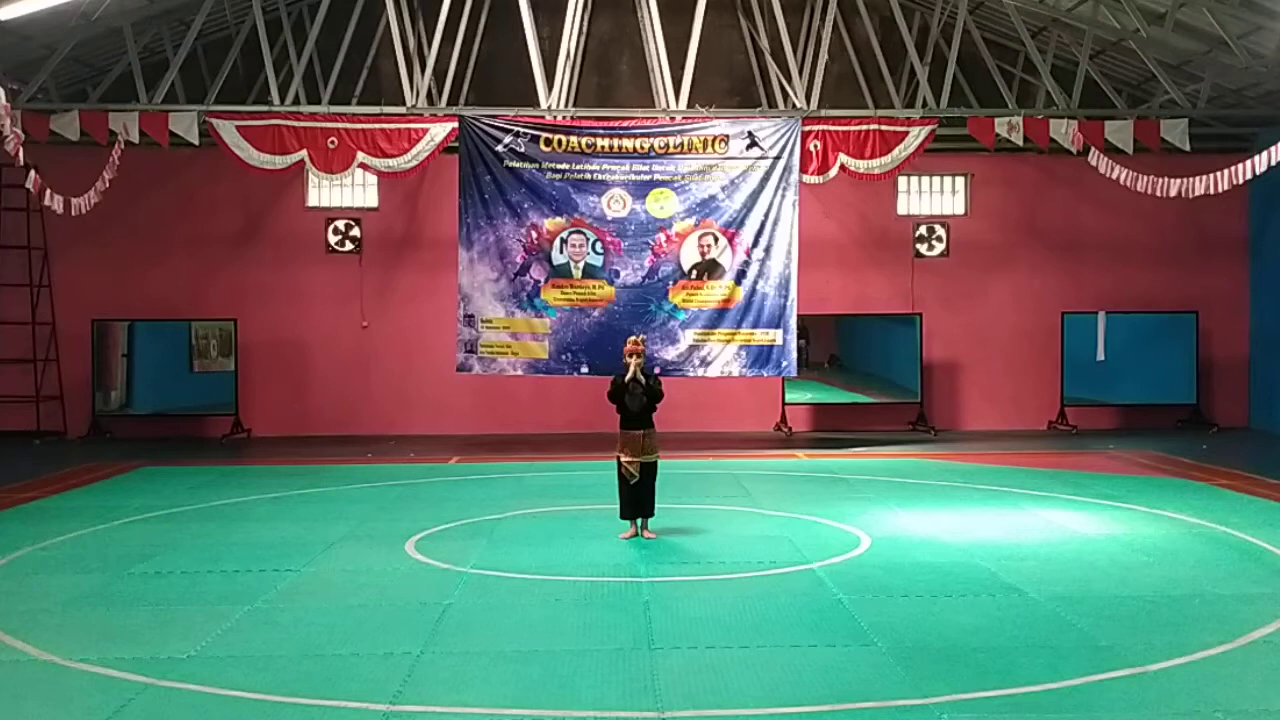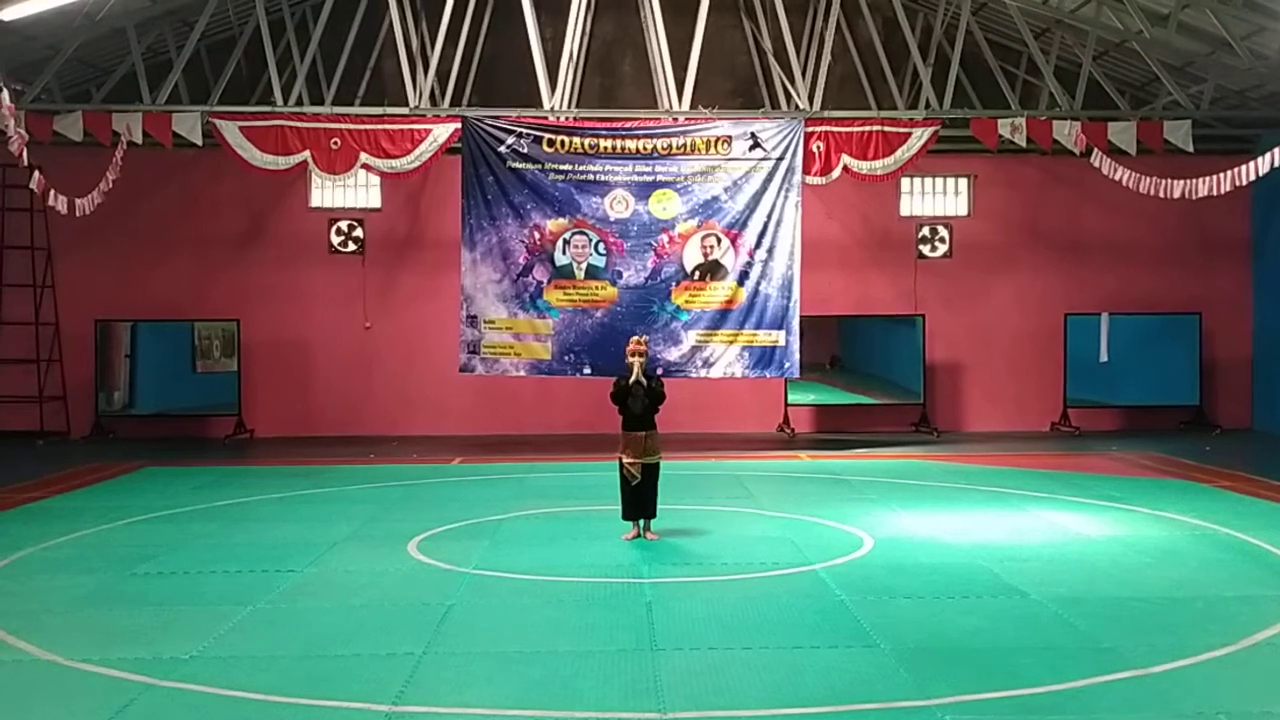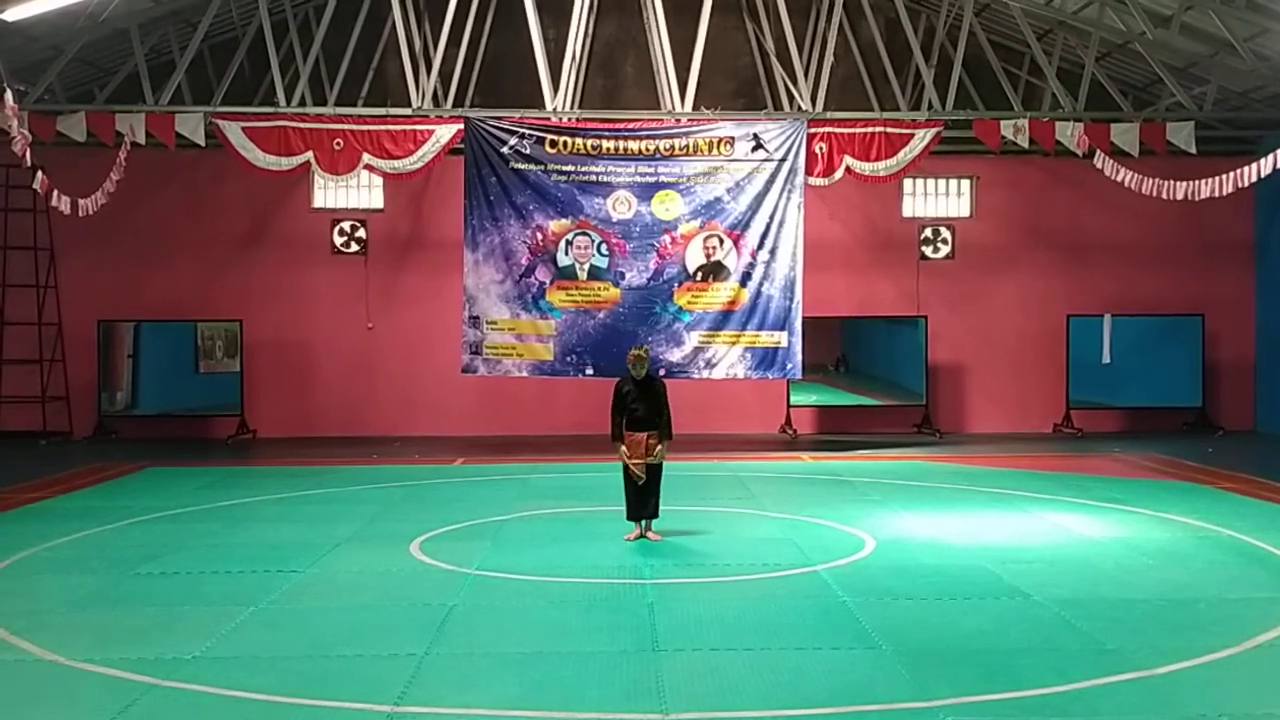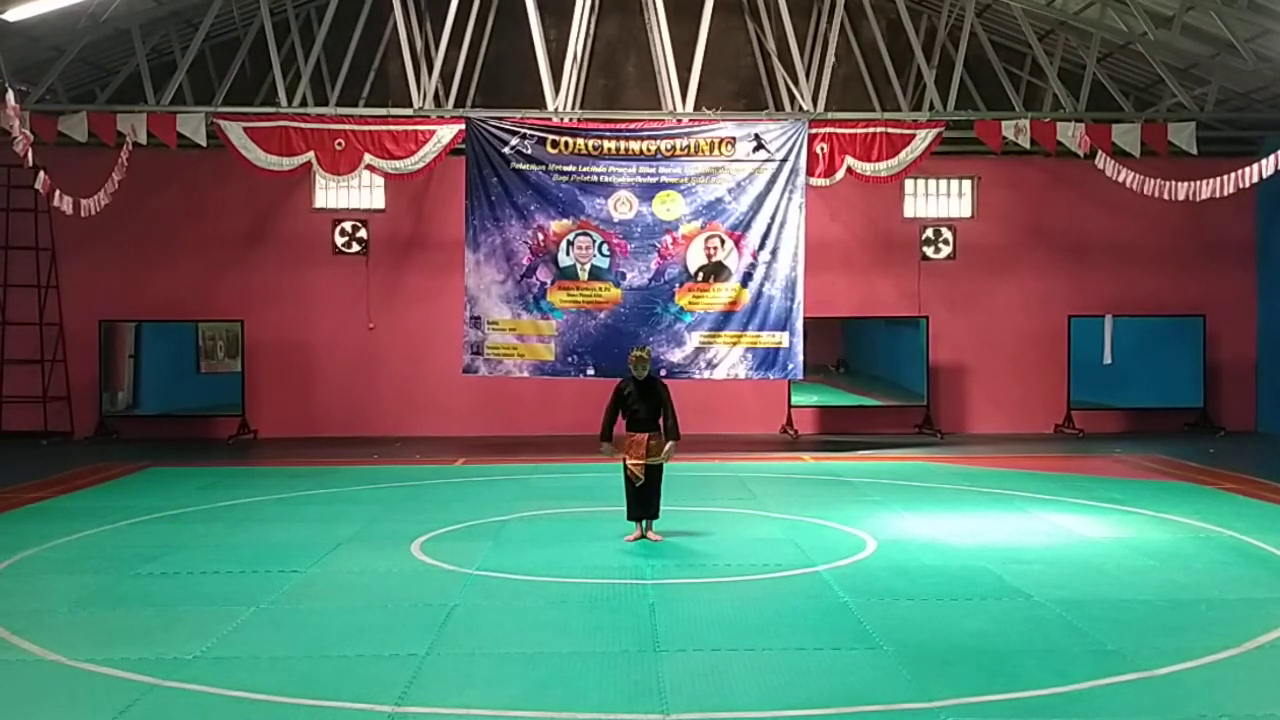
dt=1s
person 1, frame 1
left shoulder: (652, 379)
right shoulder: (619, 380)
left elbow: (658, 397)
right elbow: (612, 397)
left wrist: (641, 378)
right wrist: (628, 377)
left hip: (647, 435)
right hip: (627, 435)
left knee: (647, 481)
right knee: (627, 481)
left ankle: (645, 525)
right ankle: (632, 526)
person 1, frame 2
left shoulder: (654, 381)
right shoulder: (622, 381)
left elbow: (659, 399)
right elbow: (616, 399)
left wrist: (643, 380)
right wrist: (632, 379)
left hip: (649, 436)
right hip: (629, 436)
left knee: (649, 483)
right knee: (629, 482)
left ankle: (647, 527)
right ankle: (635, 527)
person 1, frame 3
left shoulder: (657, 384)
right shoulder: (622, 385)
left elbow: (664, 414)
right elbow: (616, 416)
left wrist: (664, 442)
right wrist: (618, 443)
left hip: (652, 439)
right hip: (631, 439)
left knee: (652, 483)
right knee: (632, 484)
left ankle: (648, 527)
right ankle: (637, 527)
person 1, frame 4
left shoulder: (658, 386)
right shoulder: (623, 386)
left elbow: (668, 413)
right elbow: (611, 413)
left wrist: (671, 440)
right wrist: (606, 440)
left hip: (654, 440)
right hip: (632, 440)
left knee: (653, 485)
right knee: (633, 484)
left ankle: (649, 527)
right ankle: (638, 527)
